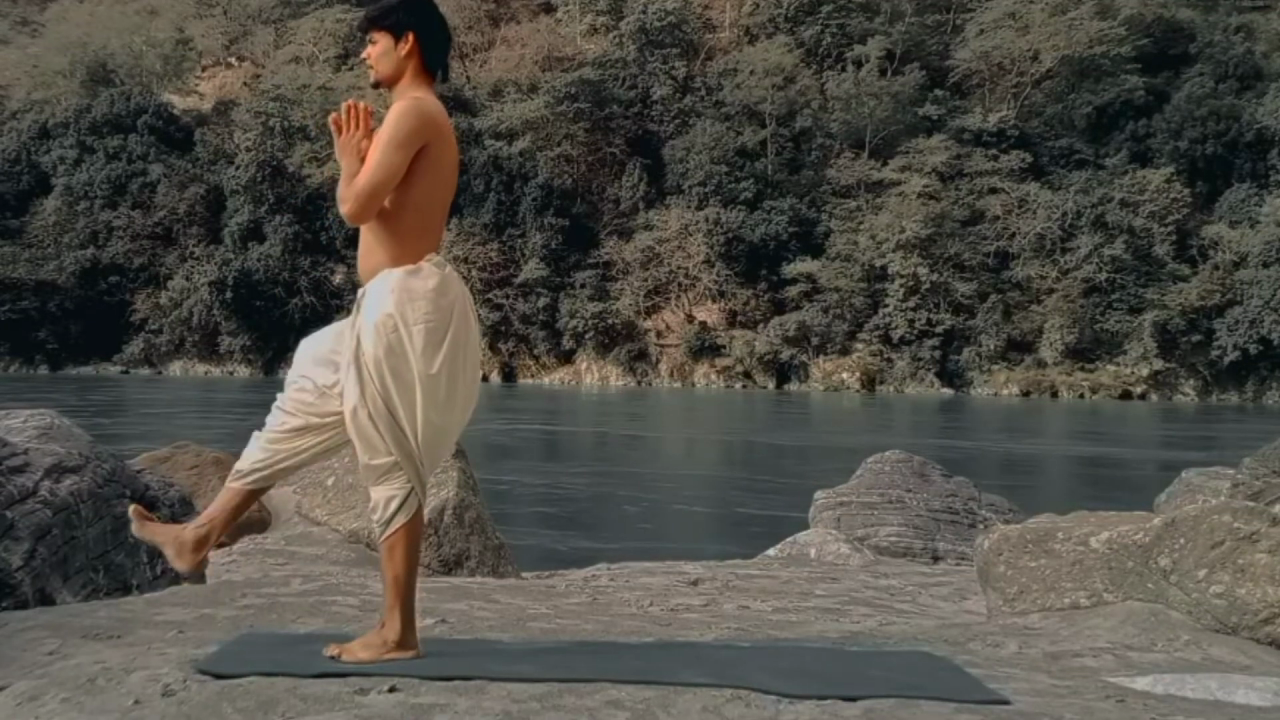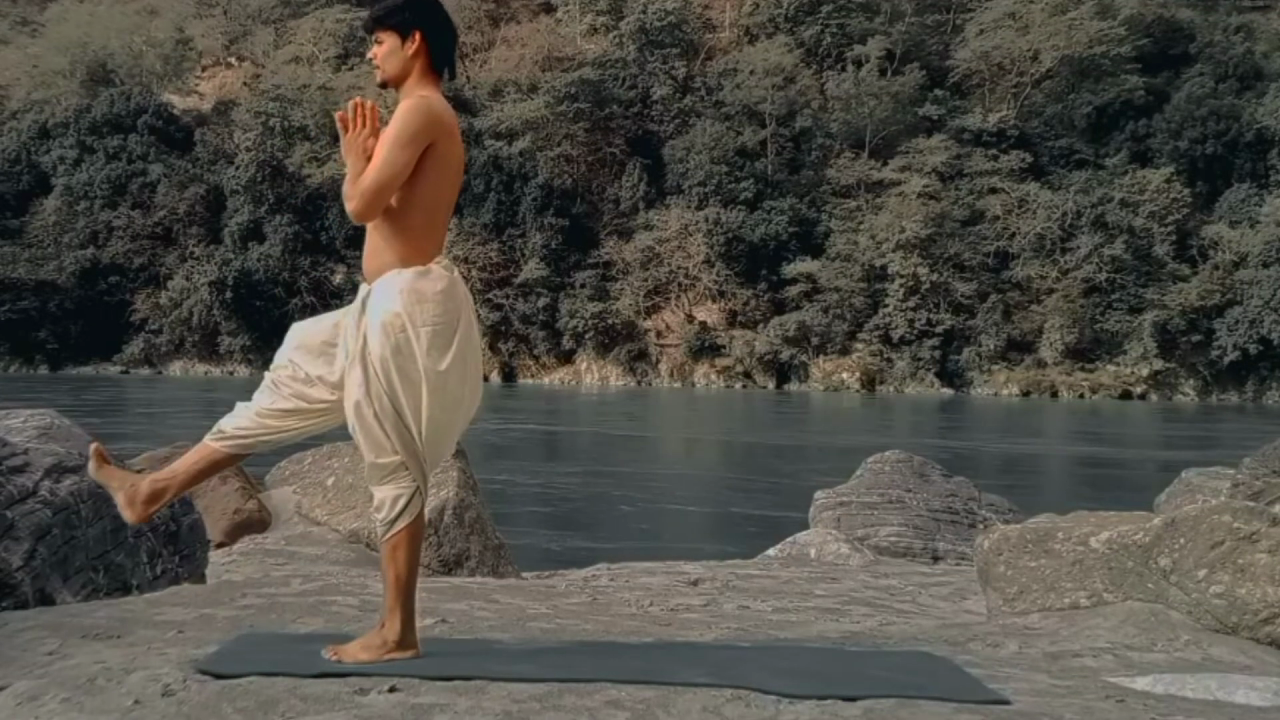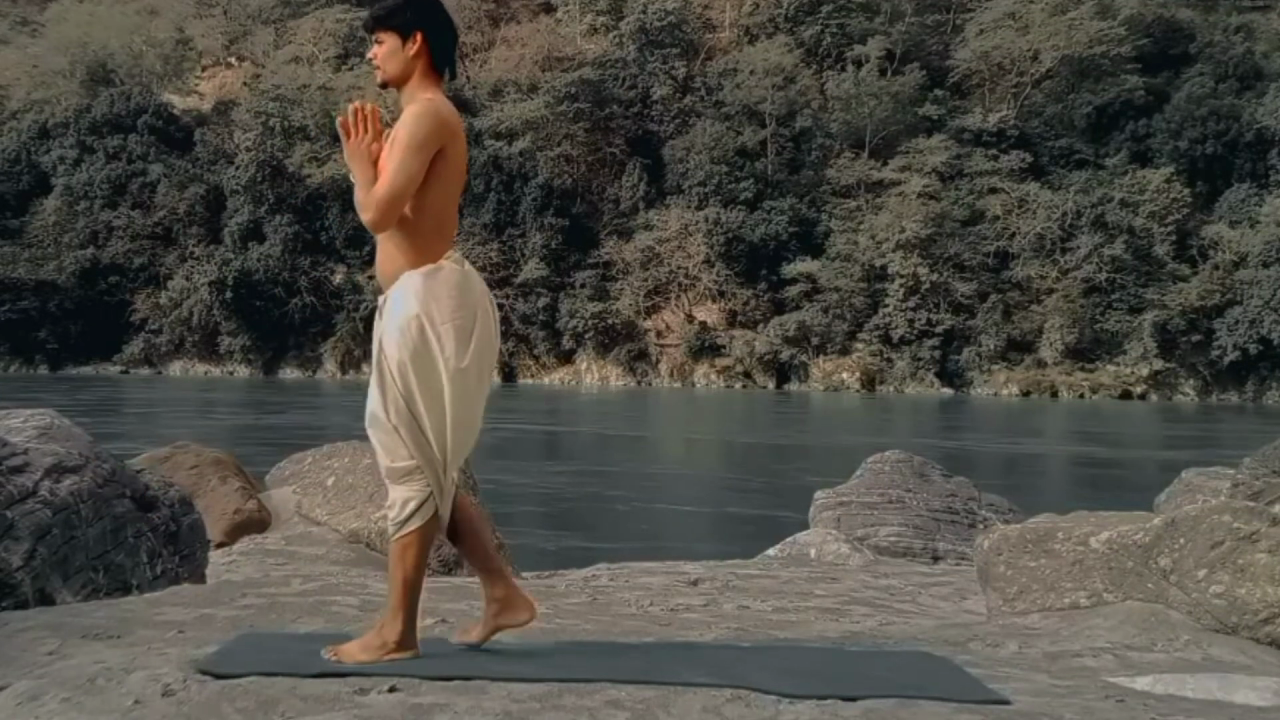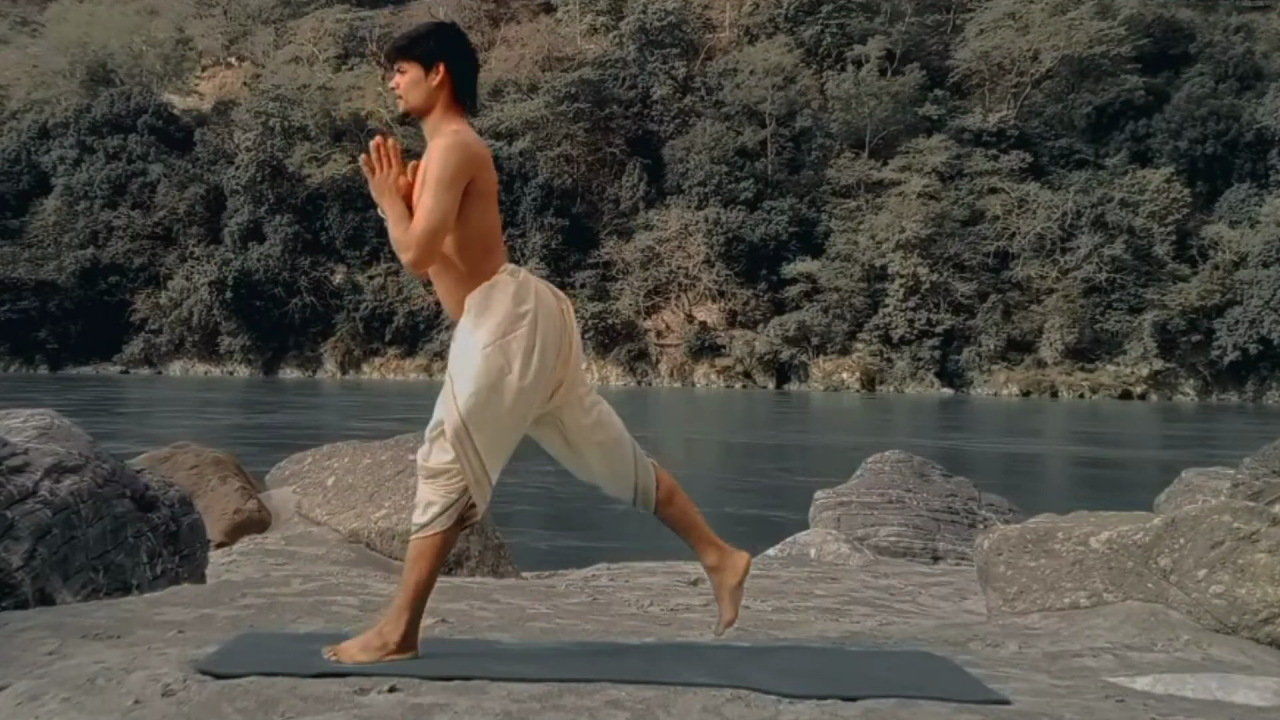
dt=0.3s
person 1, frame 1
left shoulder: (413, 110)
right shoulder: (422, 119)
left elbow: (355, 208)
left wrist: (349, 157)
right wrist: (363, 156)
left hip: (405, 302)
right hip: (394, 300)
left knee: (391, 467)
right knee: (297, 410)
left ankle: (396, 631)
right ankle: (200, 535)
person 1, frame 2
left shoulder: (418, 111)
right shoulder: (428, 115)
left elbow: (364, 205)
left wrist: (351, 153)
right wrist: (361, 144)
left hip: (409, 301)
right hip: (390, 299)
left knee: (395, 467)
right knee: (283, 392)
left ankle: (394, 632)
right ankle: (156, 489)
person 1, frame 3
left shoulder: (424, 113)
right shoulder: (426, 115)
left elbow: (376, 214)
left wrist: (358, 161)
right wrist: (373, 156)
left hip: (424, 304)
right hip: (420, 302)
left knee: (410, 469)
right knee: (413, 463)
left ankle: (394, 631)
right ankle: (502, 595)
person 1, frame 4
left shoulder: (450, 146)
right shoulder: (452, 148)
left elbow: (416, 254)
right elbow: (441, 250)
left wrist: (387, 197)
right wrist: (404, 196)
left hip: (508, 318)
right hip: (515, 314)
left knee: (446, 468)
right knee: (610, 455)
left ankle: (396, 632)
right ankle: (722, 560)
